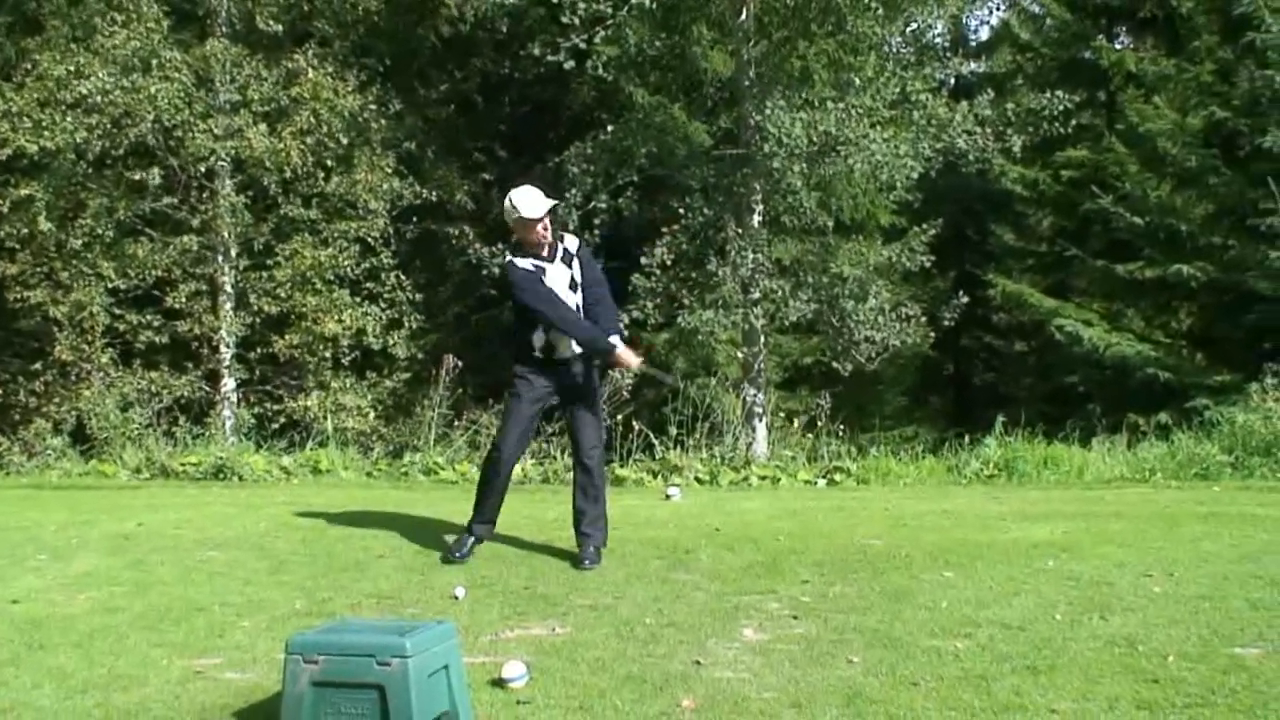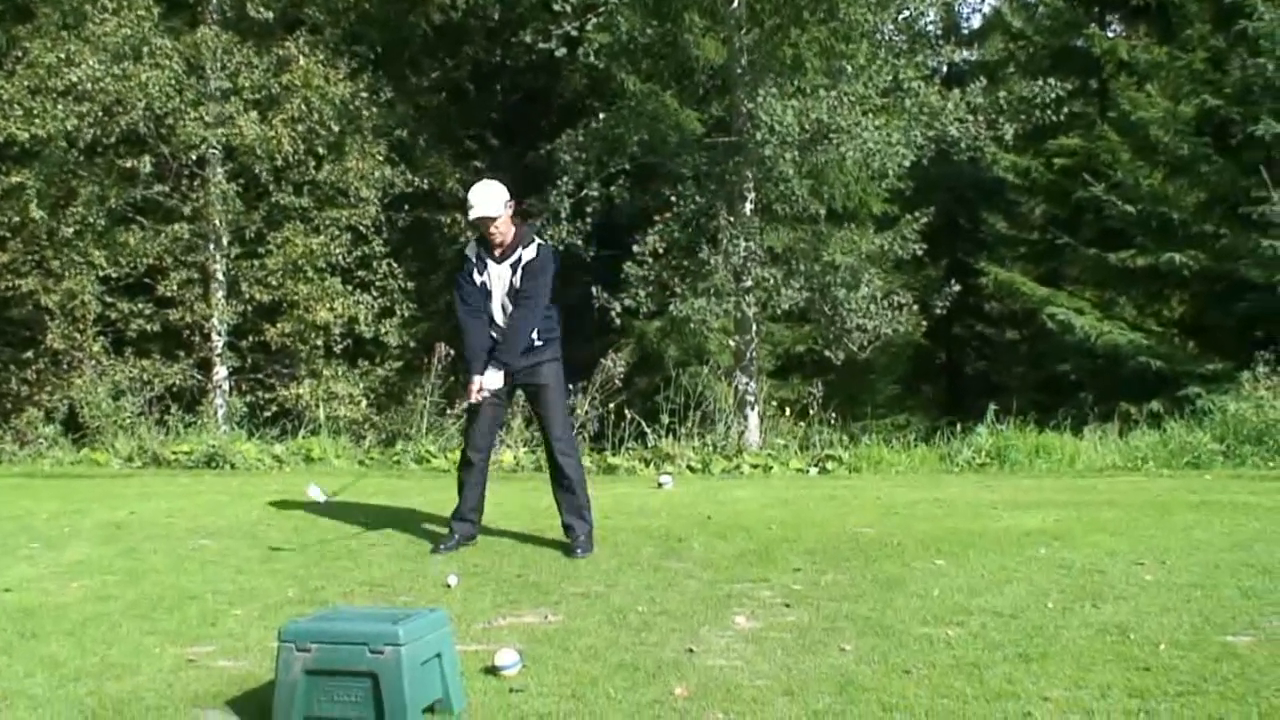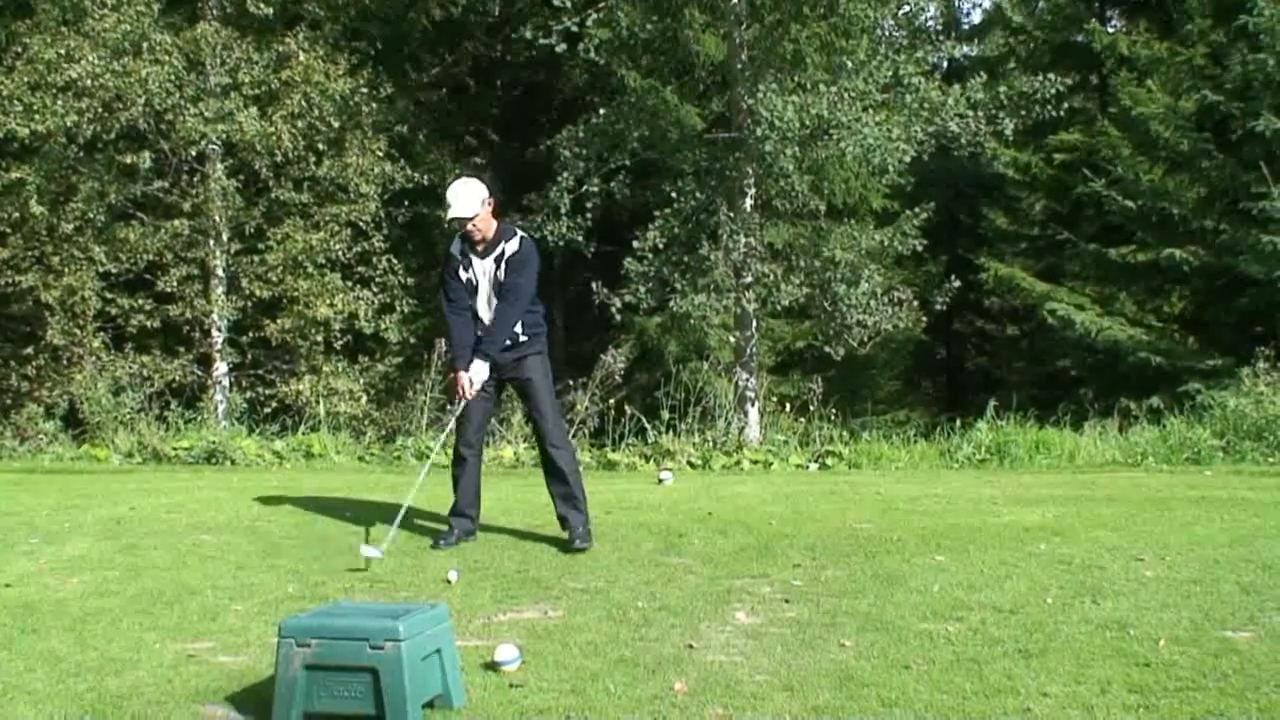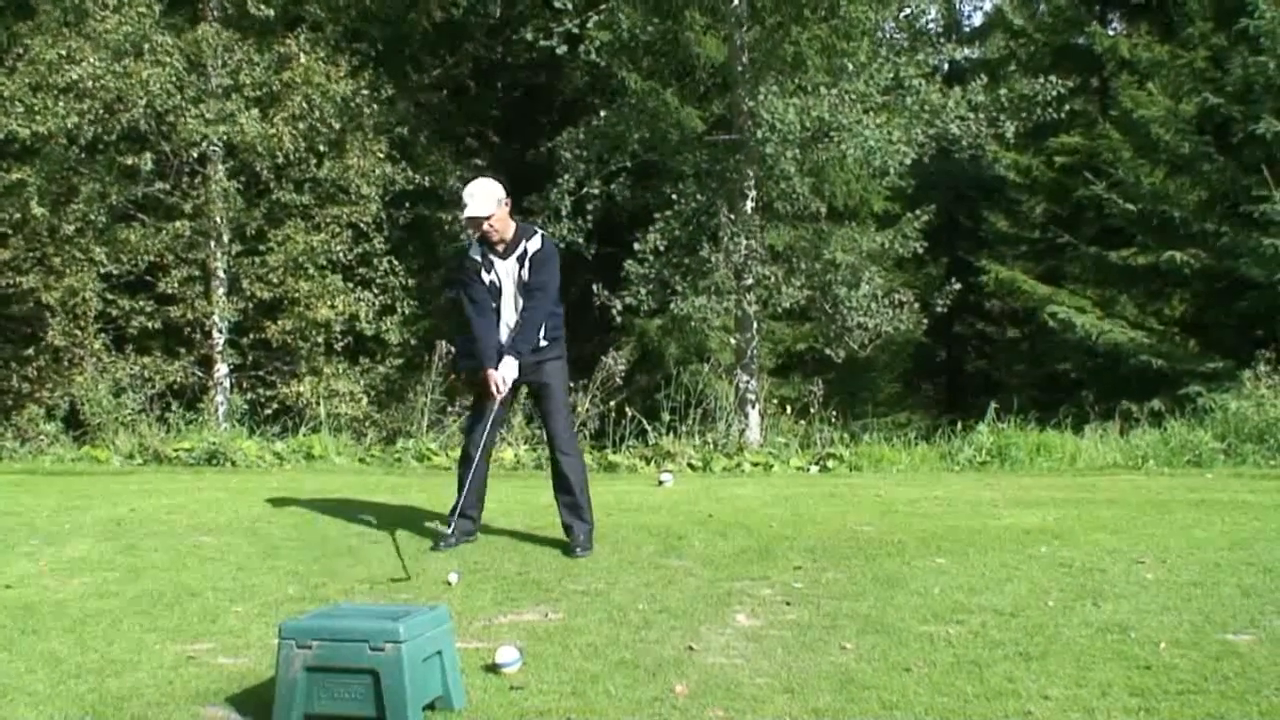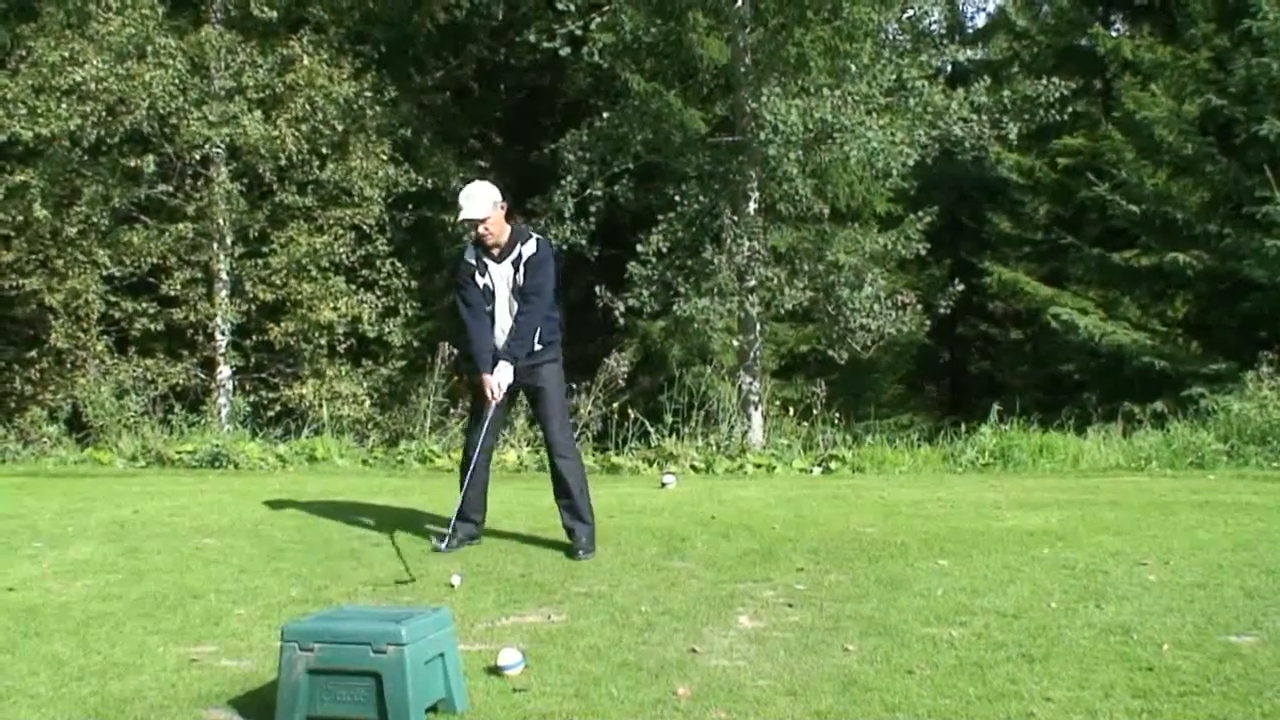
dt=0.3s
person 1, frame 1
left shoulder: (573, 248)
right shoulder: (516, 270)
left elbow: (598, 297)
right elbow: (557, 316)
left wrist: (614, 341)
right wrist: (610, 347)
left hip: (581, 364)
right hip: (534, 368)
left knee: (590, 453)
right knee: (504, 450)
left ankle: (591, 540)
right ankle: (477, 532)
person 1, frame 2
left shoulder: (537, 254)
right shoulder: (472, 258)
left elbow: (524, 318)
right elbow: (471, 318)
left wrist: (498, 370)
right wrist: (476, 371)
left hip: (538, 356)
right hip: (491, 361)
left knee: (560, 441)
right knee: (477, 442)
left ankle: (579, 528)
right ankle: (465, 524)
person 1, frame 3
left shoulder: (520, 247)
right shoulder: (456, 254)
left elbow: (511, 308)
right elbow: (457, 313)
left wrist: (483, 361)
right wrist: (461, 366)
left hip: (525, 350)
right hip: (477, 356)
left knee: (550, 431)
right knee: (468, 436)
left ankle: (576, 521)
right ankle: (462, 520)
person 1, frame 4
left shoulder: (540, 246)
right shoulder: (474, 258)
left elbow: (538, 306)
right elbow: (479, 316)
left wrist: (513, 358)
right wrist: (489, 366)
left hip: (543, 354)
right hip: (494, 358)
left knee: (562, 438)
right knee: (477, 438)
left ankle: (579, 528)
right ankle: (464, 521)
person 1, frame 5
left shoulder: (536, 250)
right shoulder: (470, 261)
left elbow: (533, 311)
right elbow: (475, 320)
left wrist: (508, 363)
right wrist: (485, 370)
left hip: (539, 357)
right hip: (492, 361)
left knee: (560, 443)
right knee: (477, 441)
left ankle: (581, 530)
right ankle: (468, 523)
